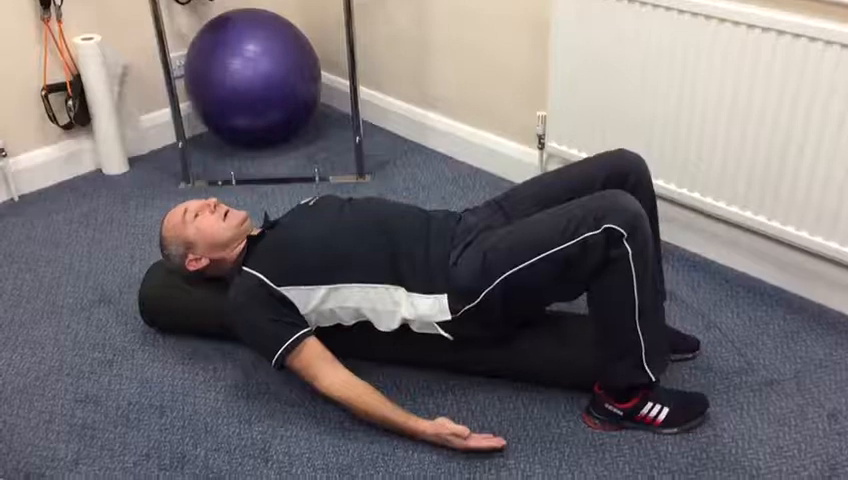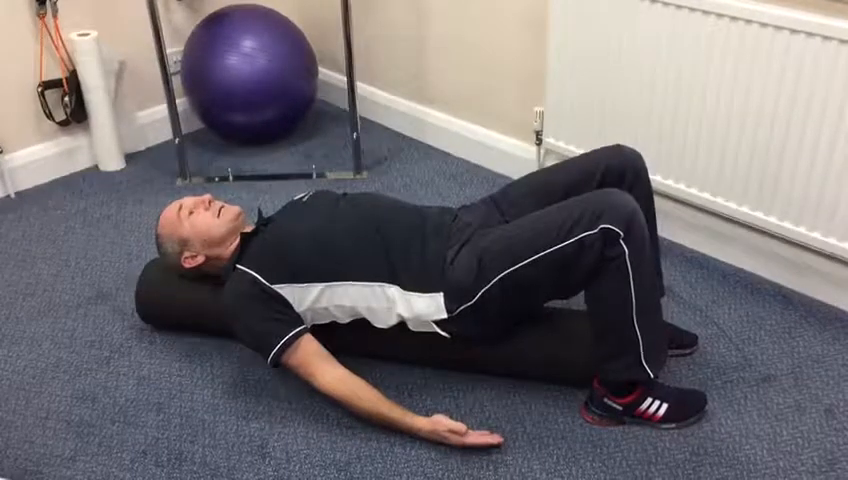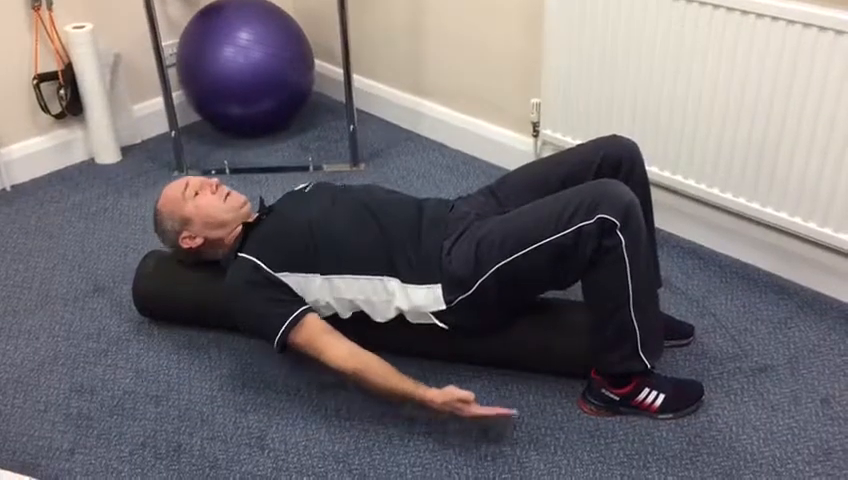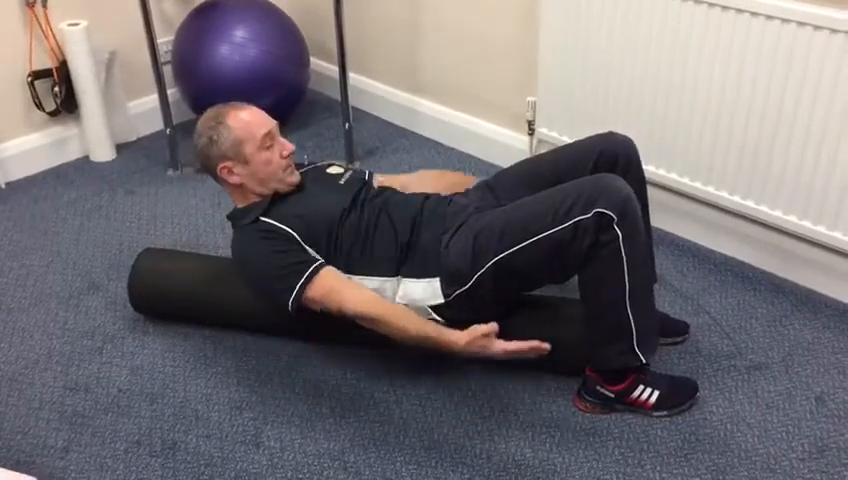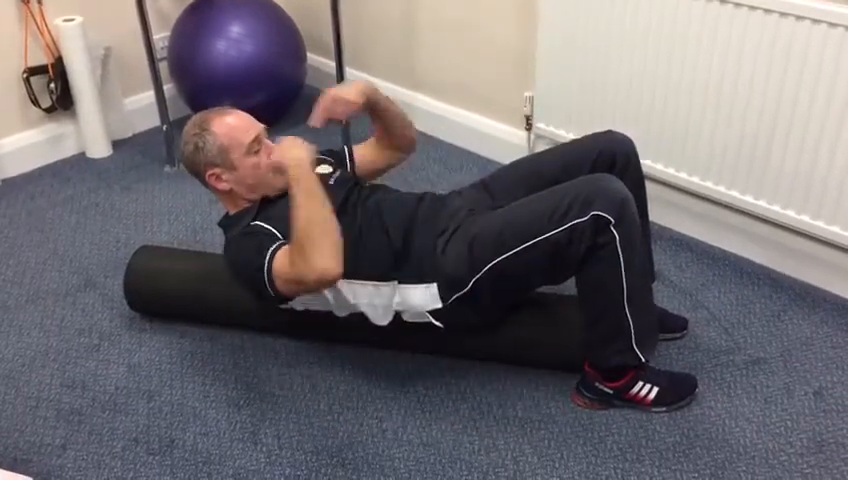
dt=1s
person 1, frame 1
left shoulder: (289, 223)
right shoulder: (254, 293)
right elbow: (326, 374)
right wrist: (423, 428)
left hip: (466, 228)
right hip: (465, 289)
left knee: (623, 169)
right knee: (619, 218)
left ankle: (640, 326)
right ankle: (624, 396)
person 1, frame 2
left shoulder: (285, 218)
right shoulder: (248, 291)
right elbow: (322, 372)
right wrist: (421, 425)
left hip: (462, 226)
right hip: (461, 287)
left knee: (619, 165)
right knee: (615, 218)
left ankle: (635, 319)
right ankle: (624, 390)
person 1, frame 3
left shoulder: (286, 208)
right shoulder: (250, 277)
right elbow: (331, 349)
right wrist: (429, 397)
left hip: (457, 218)
right hip: (457, 278)
left knee: (616, 155)
right knee: (612, 209)
left ankle: (633, 308)
right ankle: (621, 381)
person 1, frame 4
left shoulder: (308, 175)
right shoulder: (260, 243)
left elbow: (416, 182)
right elbow: (354, 303)
left wrist: (509, 196)
right wrist: (456, 343)
left hip: (455, 213)
right hip: (453, 271)
left knee: (612, 152)
right knee: (609, 204)
left ankle: (629, 309)
right ankle: (616, 379)
person 1, frame 5
left shoulder: (298, 165)
right shoulder: (250, 244)
left elbow: (398, 146)
right elbow: (323, 268)
left wrist: (367, 95)
right wrist: (297, 171)
left hip: (451, 213)
right hip: (447, 275)
left knee: (612, 150)
right knee: (606, 204)
left ankle: (627, 302)
right ankle: (616, 375)
